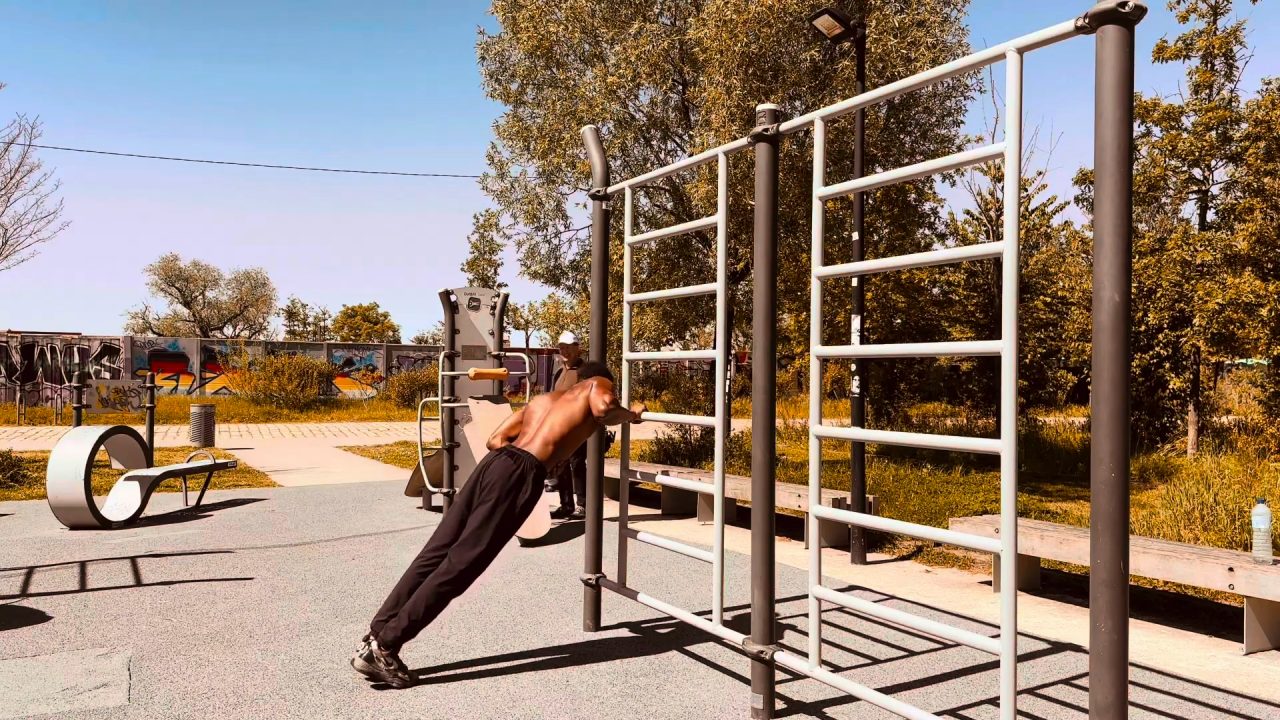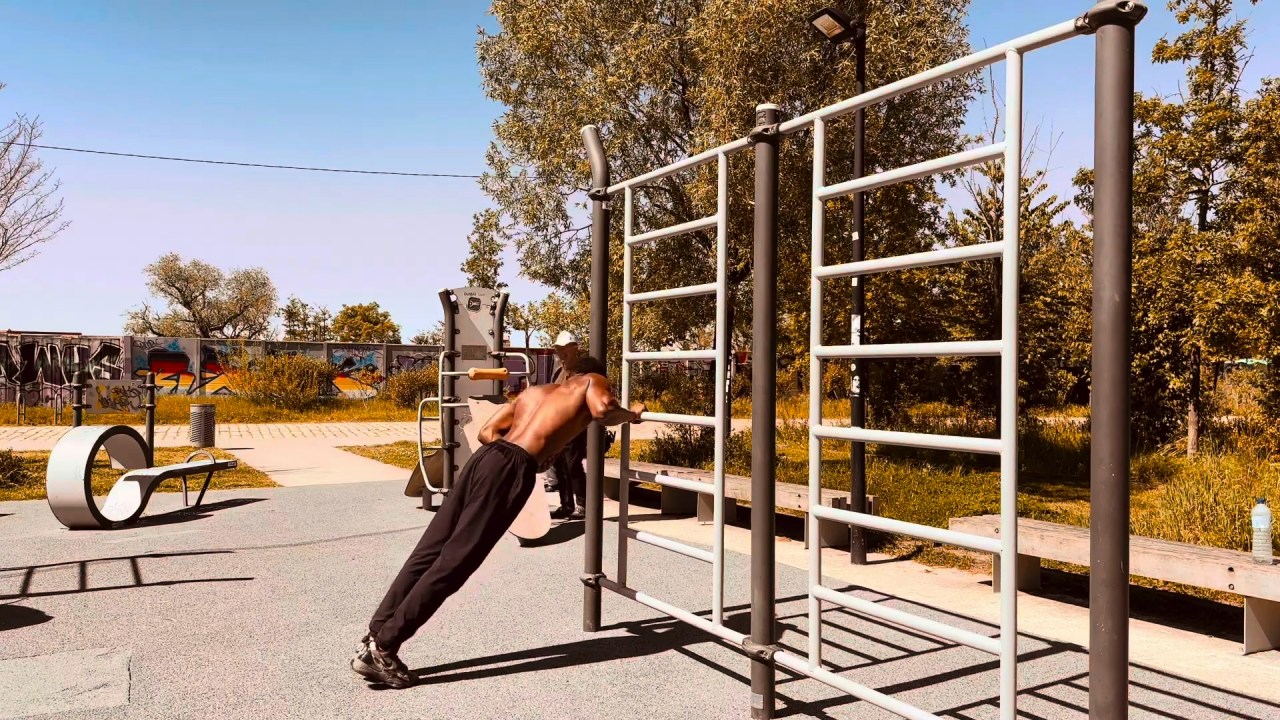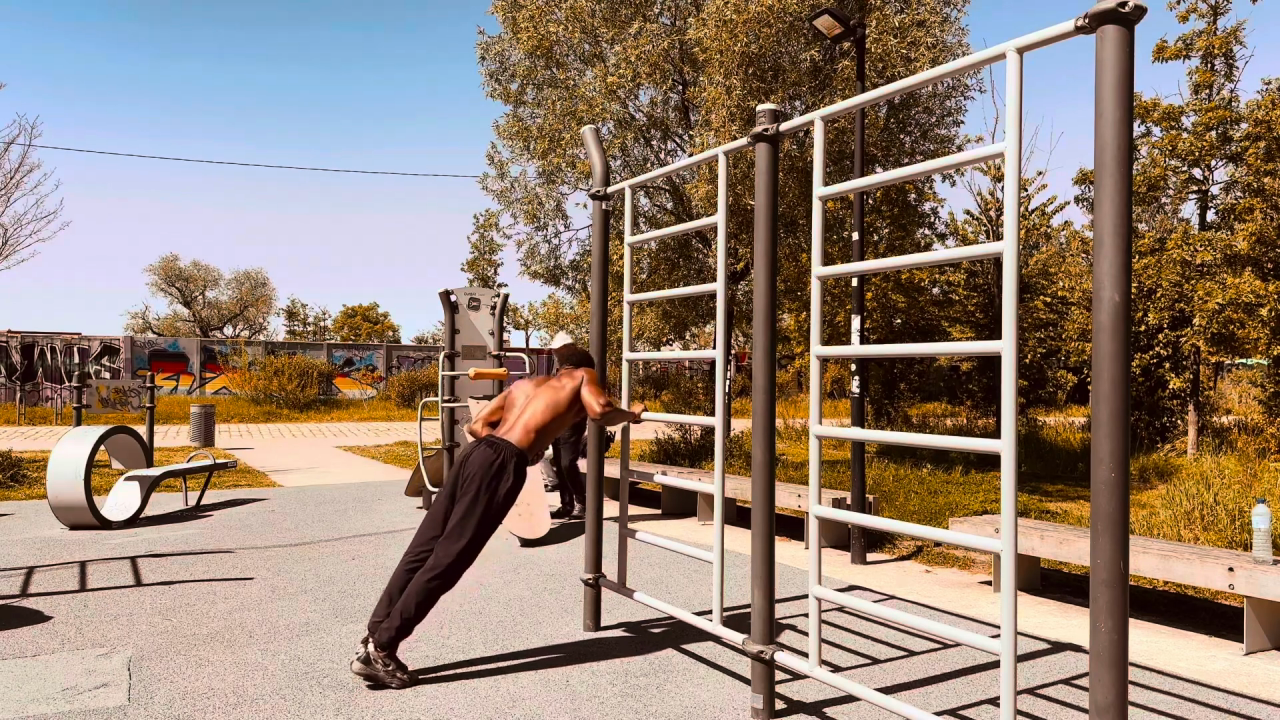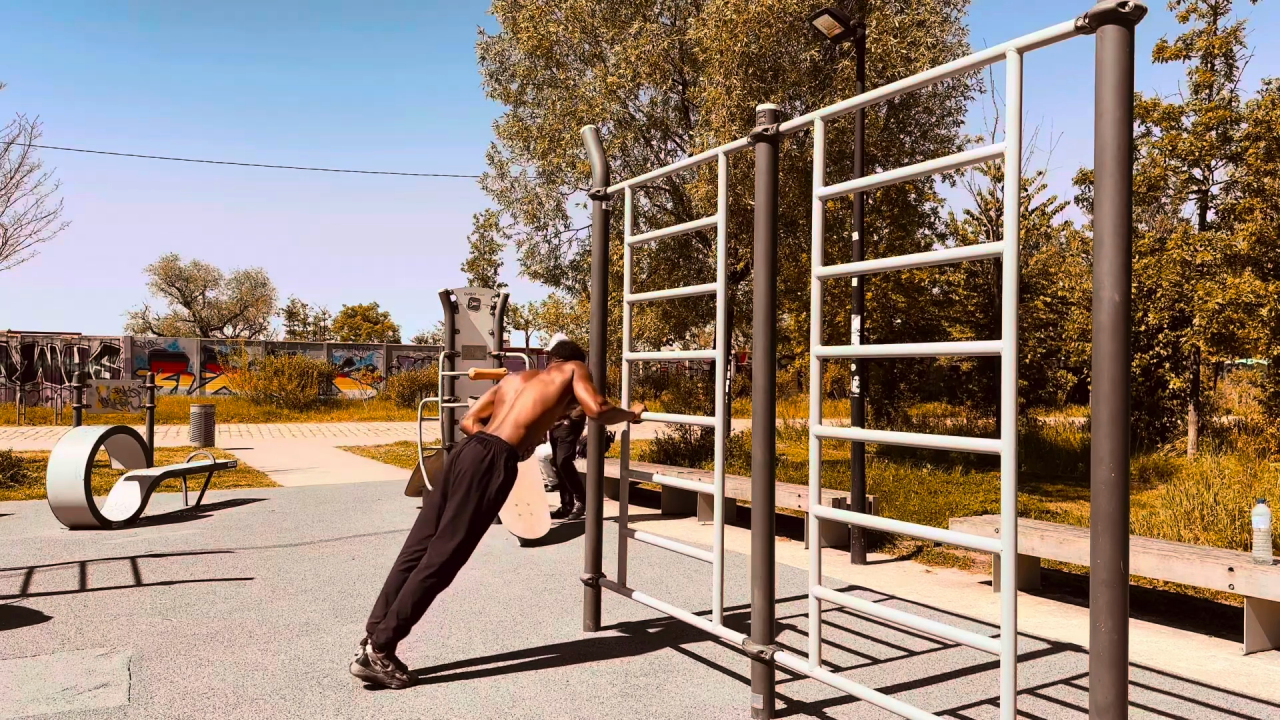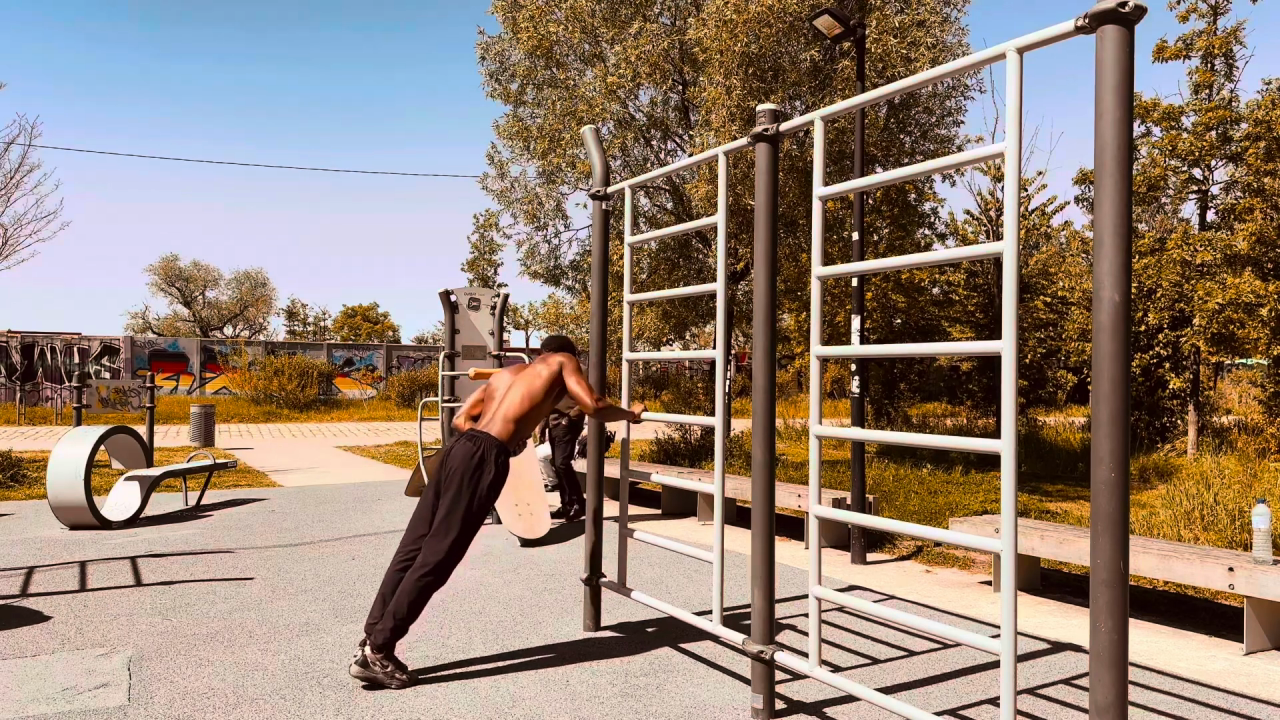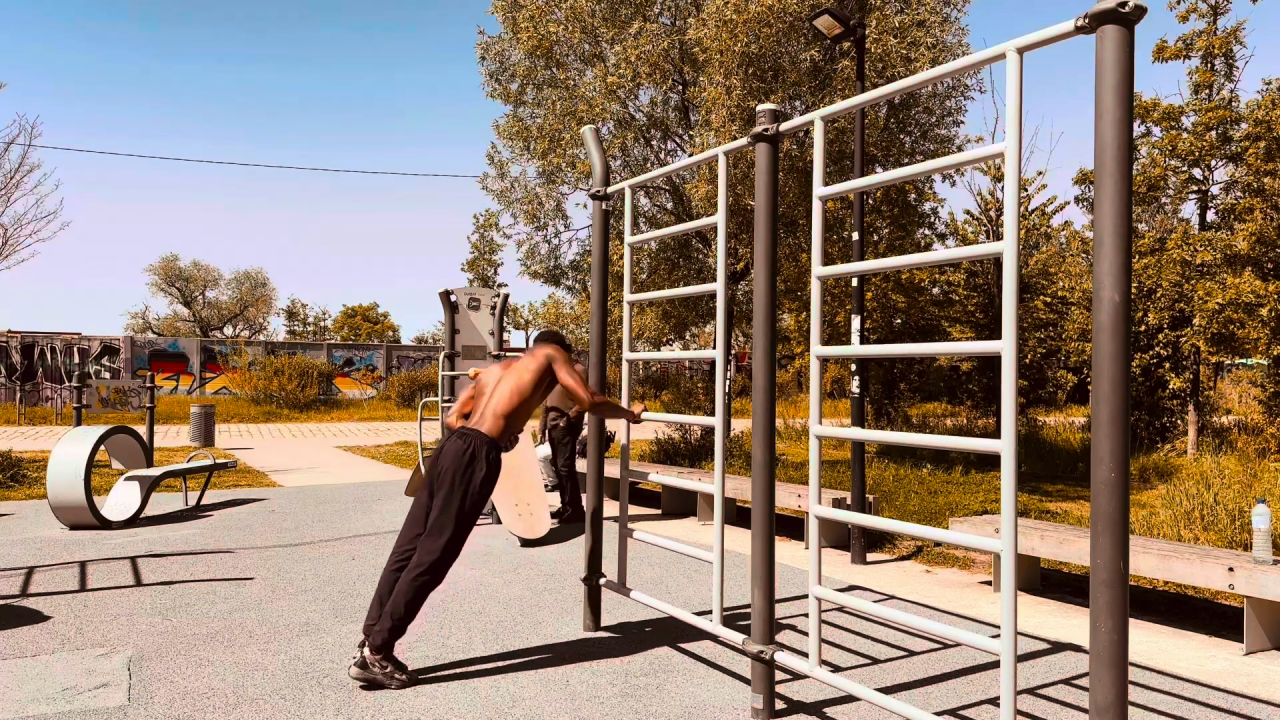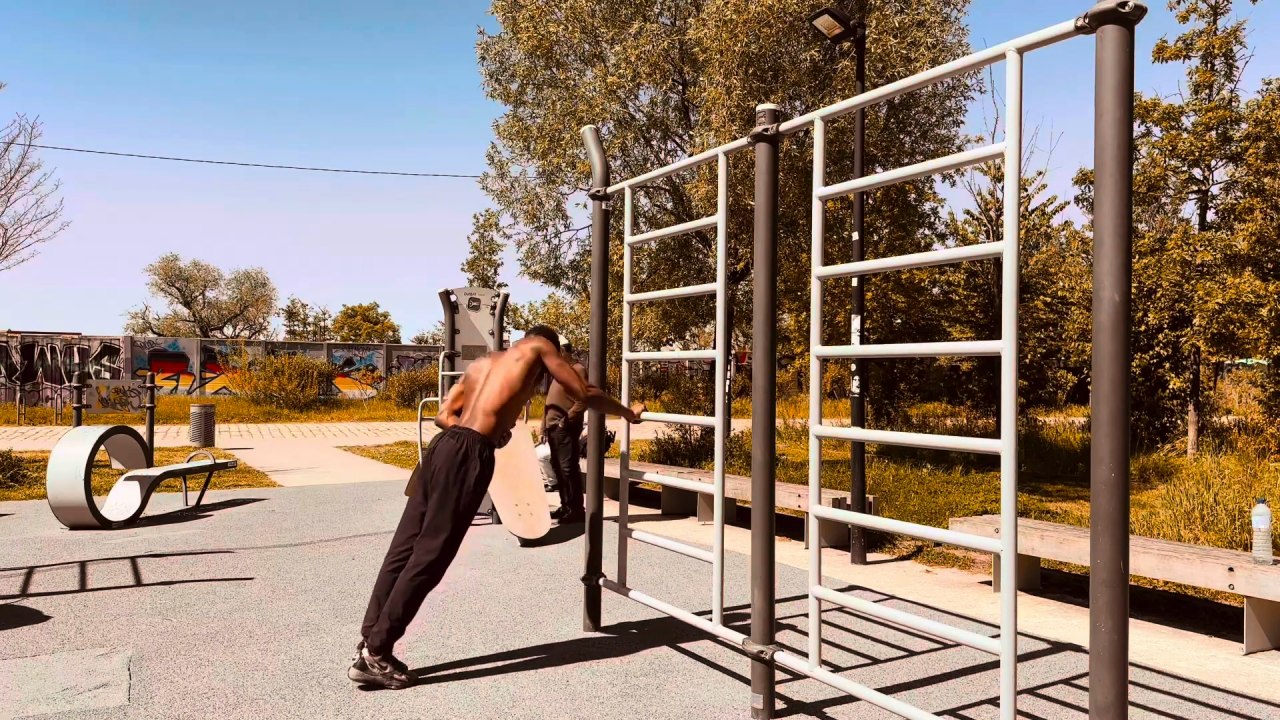
dt=0.1s
person 1, frame 1
left shoulder: (541, 398)
right shoulder: (599, 383)
right elbow: (604, 408)
right wrist: (630, 414)
left hip: (494, 462)
right hip: (520, 475)
left knee: (435, 555)
right knee: (459, 565)
left ankle: (375, 640)
right ankle: (383, 649)
person 1, frame 2
left shoulder: (533, 391)
right shoulder: (593, 380)
right elbow: (602, 411)
right wrist: (630, 414)
left hip: (485, 459)
right hip: (511, 471)
left knee: (428, 554)
right knee: (453, 564)
left ankle: (374, 642)
right ankle: (382, 649)
person 1, frame 3
left shoulder: (524, 384)
right shoulder: (584, 376)
right elbow: (599, 411)
right wrist: (629, 414)
left hip: (475, 453)
right hip: (501, 464)
left knee: (422, 551)
right knee: (447, 560)
left ankle: (374, 642)
right ankle: (380, 650)
person 1, frame 4
left shoulder: (514, 377)
right shoulder: (574, 369)
right elbow: (597, 411)
right wrist: (630, 414)
left hip: (467, 451)
right hip: (493, 462)
left knee: (417, 552)
right knee: (440, 560)
left ankle: (373, 644)
right ankle: (378, 652)
person 1, frame 5
left shoulder: (505, 372)
right shoulder: (562, 362)
right elbow: (594, 406)
right wrist: (629, 414)
left hip: (459, 448)
right hip: (484, 458)
left knee: (413, 551)
right knee: (436, 559)
left ankle: (372, 644)
right ankle: (377, 652)
person 1, frame 6
left shoulder: (496, 367)
right shoulder: (551, 352)
right elbow: (589, 401)
right wrist: (628, 413)
left hip: (451, 446)
right hip: (475, 457)
left knee: (408, 550)
right knee: (431, 558)
left ankle: (371, 645)
right ankle: (375, 654)
person 1, frame 7
left shoulder: (483, 362)
right shoulder: (538, 345)
right elbow: (585, 393)
right wrist: (627, 412)
left hip: (443, 444)
right hip: (469, 454)
left knee: (404, 550)
right knee: (429, 557)
left ankle: (370, 645)
right ankle: (374, 655)
